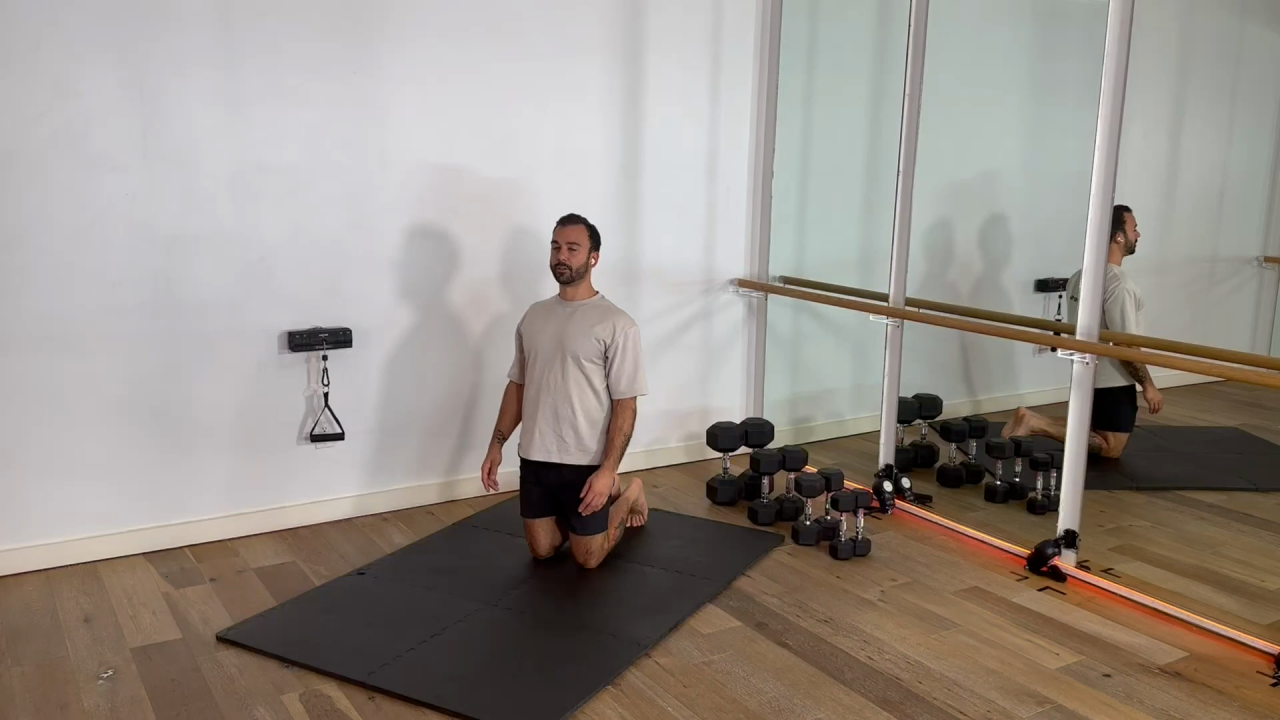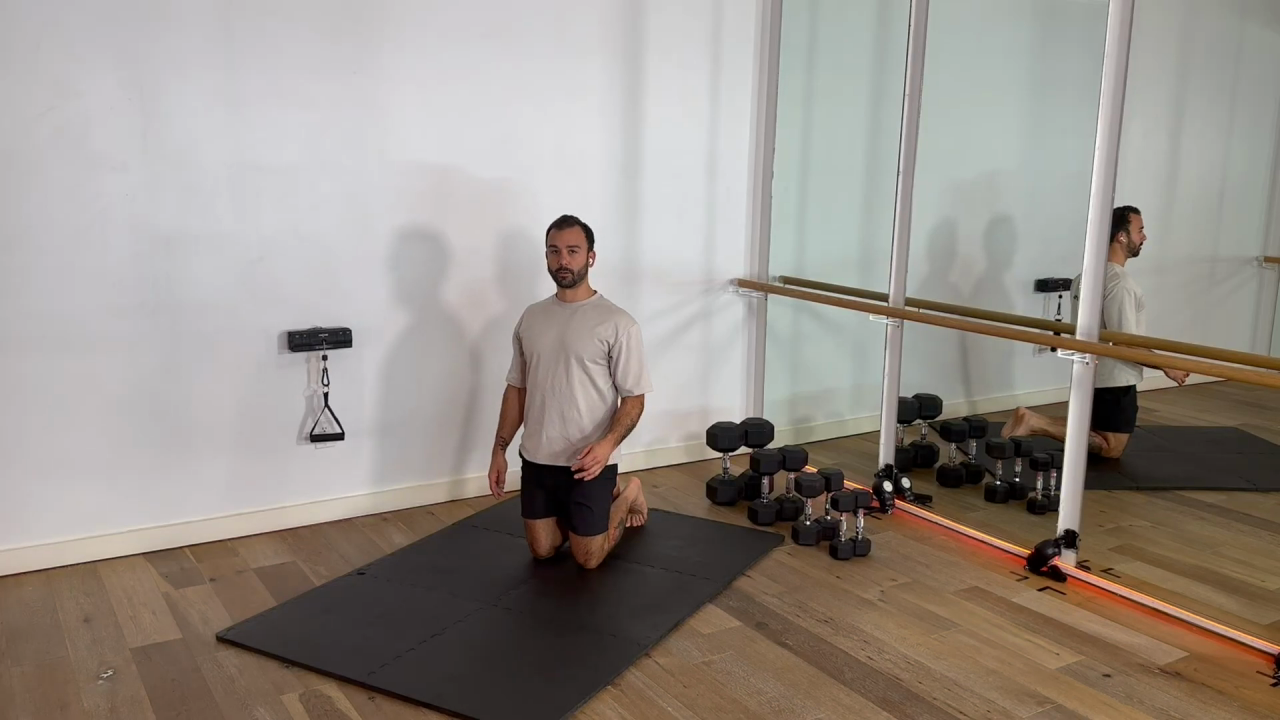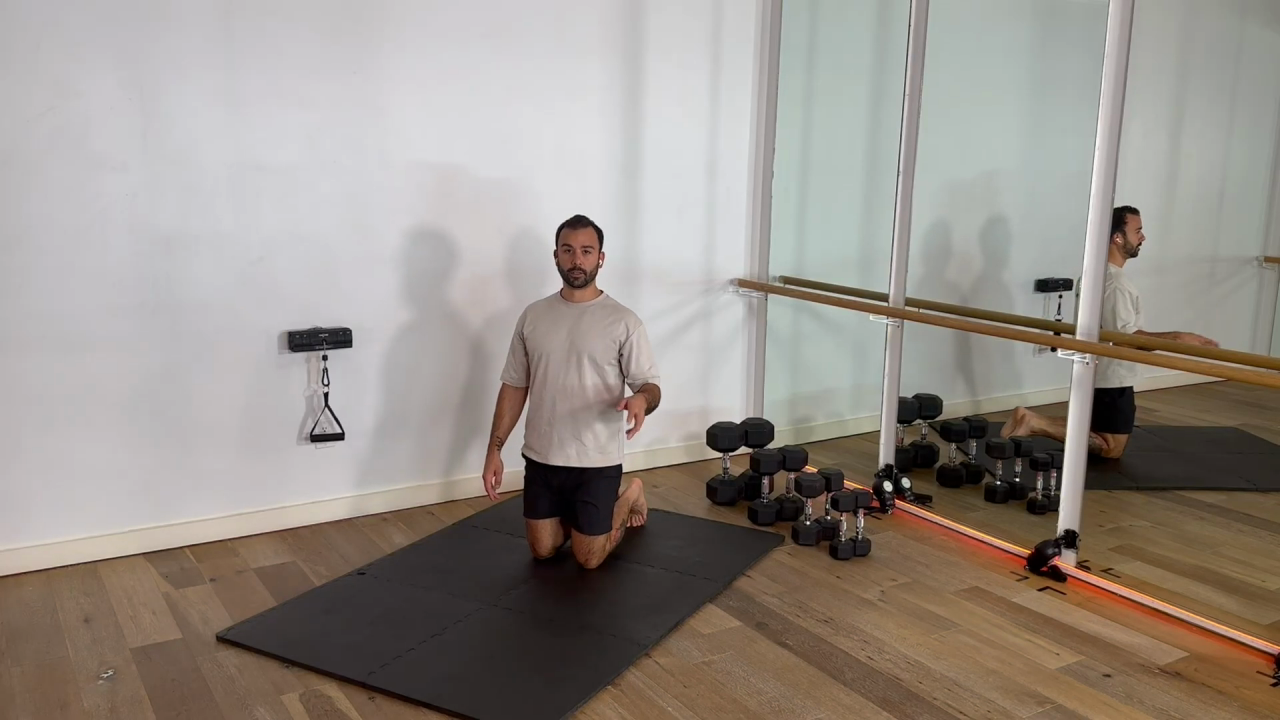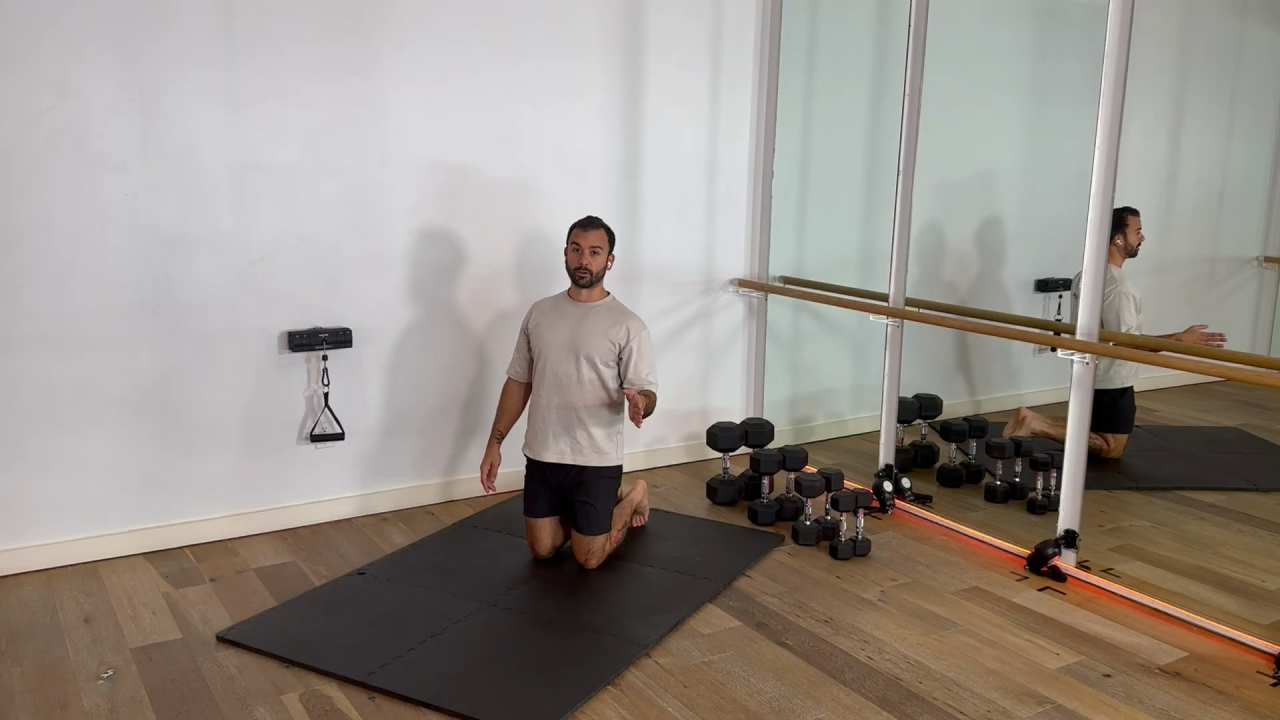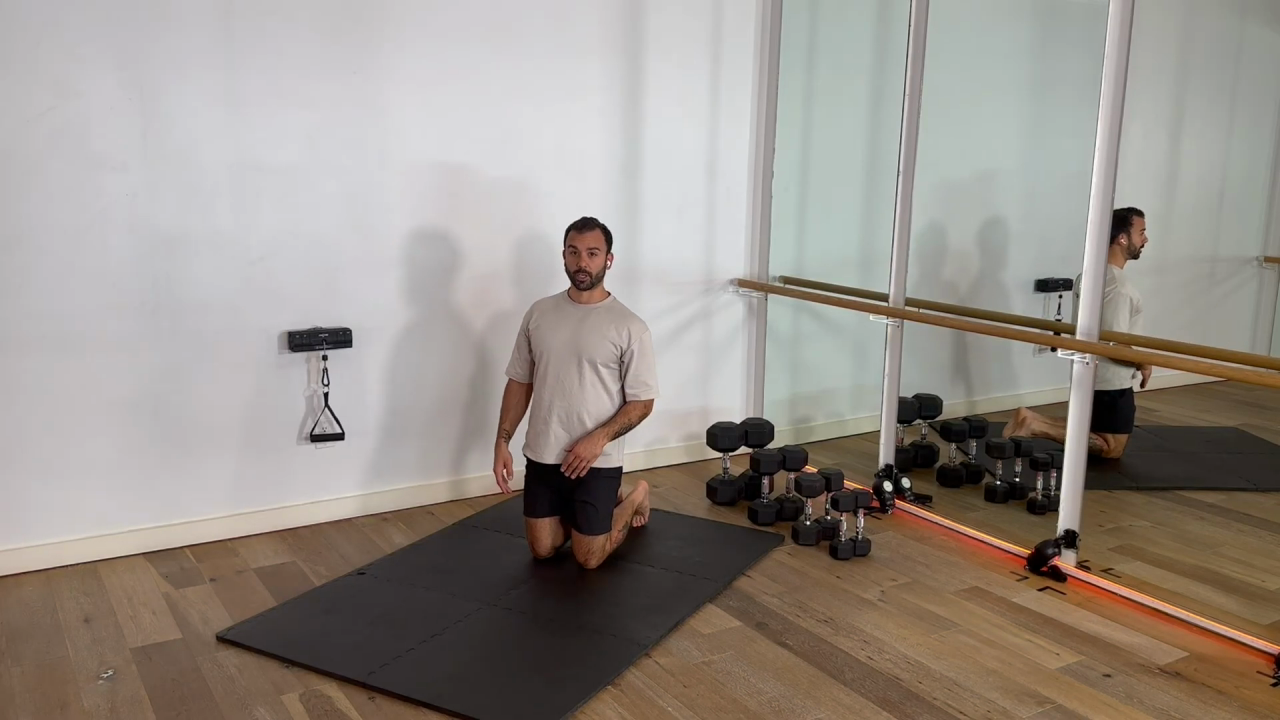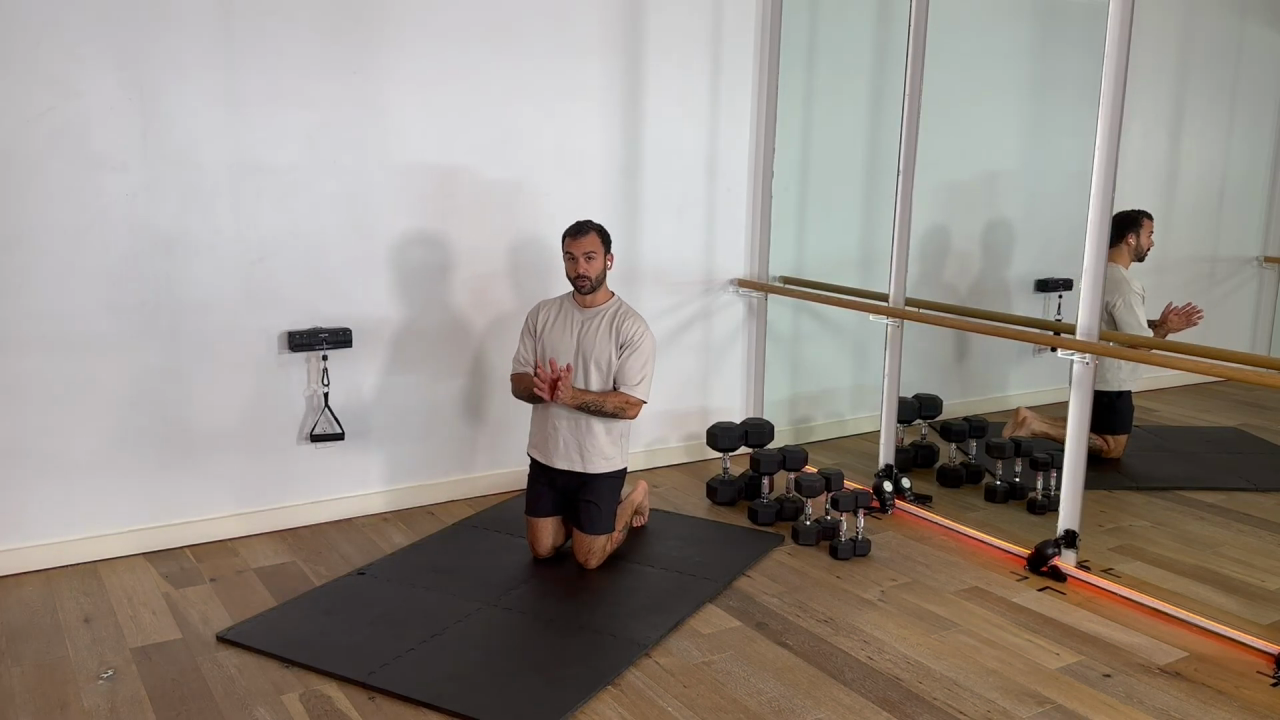
dt=0.7s
person 1, frame 1
left shoulder: (616, 324)
right shoulder: (534, 315)
left elbow: (625, 404)
right elbow: (517, 385)
left wrist: (608, 469)
right wrist: (496, 443)
left hip: (586, 462)
right hip: (535, 457)
left knee: (588, 558)
right knee: (542, 550)
left ankle: (629, 495)
person 1, frame 2
left shoulder: (617, 323)
right shoulder: (531, 317)
left elbow: (634, 397)
right elbow: (516, 389)
left wrist: (608, 443)
right wrist: (499, 450)
left hip: (588, 462)
right hip: (536, 458)
left knee: (587, 558)
right knee: (542, 550)
left ankle: (628, 494)
right ankle: (606, 498)
person 1, frame 3
left shoulder: (624, 321)
right shoulder: (533, 316)
left elbow: (651, 389)
right elbow: (514, 387)
left wrist: (641, 401)
right wrist: (494, 449)
left hip: (597, 461)
right hip: (542, 457)
left knee: (588, 558)
right knee: (542, 550)
left ankle: (629, 496)
right ankle: (608, 501)
person 1, frame 4
left shoulder: (627, 325)
right shoulder: (540, 312)
left elbow: (647, 393)
right elbow: (518, 382)
left wrist: (640, 402)
right wrist: (494, 442)
left hip: (596, 460)
right hip: (542, 454)
left knee: (588, 558)
right knee: (543, 549)
left ankle: (633, 497)
right ankle: (606, 503)
person 1, frame 5
left shoulder: (629, 326)
right shoulder: (539, 313)
left elbow: (642, 401)
right elbow: (520, 382)
left wrist: (599, 438)
right wrist: (502, 440)
left hip: (596, 460)
right hip: (542, 456)
left knee: (588, 558)
right knee: (543, 549)
left ankle: (634, 498)
right ankle: (608, 503)
person 1, frame 6
left shoulder: (631, 328)
right shoulder: (542, 314)
left elbow: (630, 405)
right elbow: (518, 381)
left wrist: (571, 395)
right wrist: (539, 386)
left hip: (598, 463)
right hip: (546, 456)
left knee: (588, 558)
right knee: (542, 550)
left ankle: (634, 499)
right ankle: (589, 510)
person 2, frame 1
left shoulder: (1080, 276)
right shoulder: (1119, 284)
right wrist: (1148, 385)
right hip: (1113, 381)
left knee: (1098, 435)
right knee: (1110, 448)
left ankle: (1033, 421)
right ankle: (1037, 424)
person 2, frame 2
right shoulder: (1120, 283)
right wrist: (1166, 366)
left hip: (1091, 374)
right hip: (1114, 380)
left knee: (1095, 432)
right knee: (1110, 448)
left ankle: (1034, 421)
right ankle: (1037, 424)
person 2, frame 3
right shoulder: (1115, 282)
right elbow: (1125, 337)
right wrist: (1179, 338)
left hip: (1097, 375)
right hip: (1111, 380)
left knee: (1098, 435)
right knee: (1110, 449)
left ankle: (1034, 421)
right ankle: (1037, 424)
person 2, frame 4
right shoulder: (1117, 285)
right wrist: (1182, 338)
right hip: (1111, 381)
left knee: (1094, 433)
right knee: (1110, 449)
left ankle: (1035, 422)
right ankle: (1037, 425)
person 2, frame 5
right shoulder: (1117, 286)
right wrist: (1143, 364)
right hip: (1111, 383)
left knee: (1095, 434)
right knee: (1111, 449)
left ankle: (1033, 420)
right ankle: (1037, 426)
person 2, frame 6
right shoulder: (1124, 286)
right elbow: (1139, 343)
left wrist: (1160, 324)
right wrist: (1165, 328)
right hip: (1109, 383)
left knee: (1092, 430)
right knee: (1111, 449)
left ankle: (1032, 420)
right ankle: (1036, 427)
